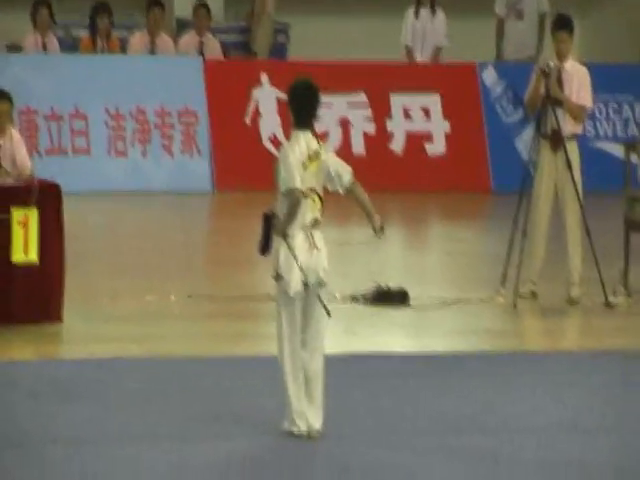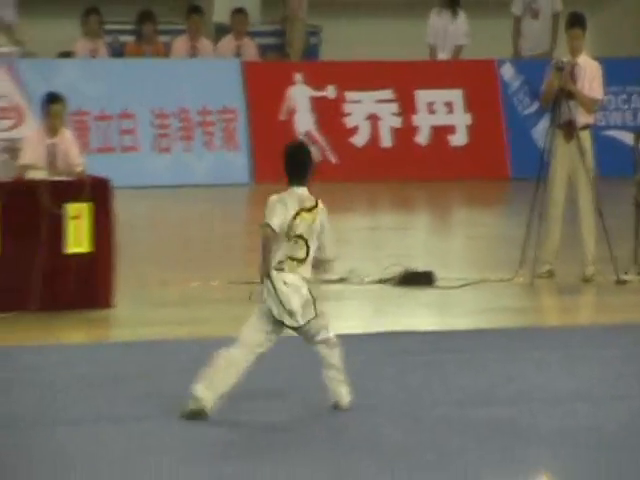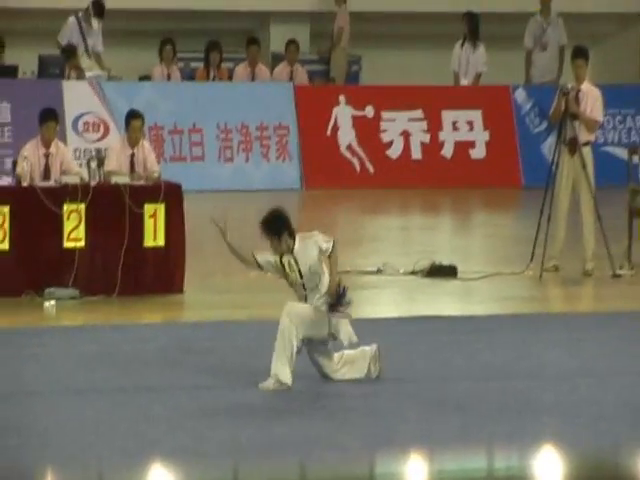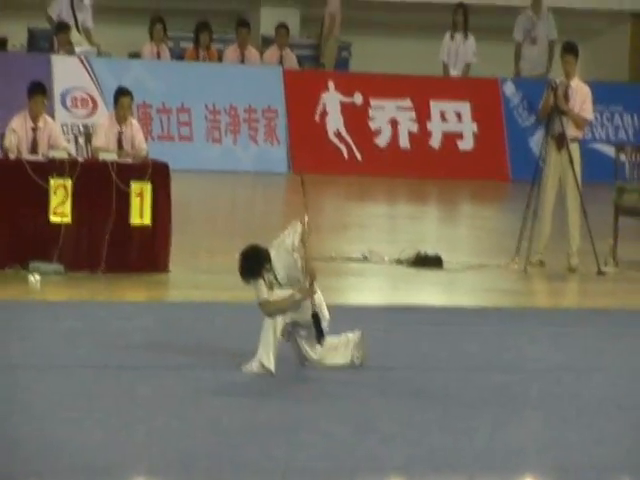
dt=0.7s
person 1, frame 1
left shoulder: (580, 73)
right shoulder: (542, 71)
left elbow: (581, 115)
right elbow: (530, 109)
left wrist: (560, 94)
right wrist: (538, 85)
left hip: (568, 146)
right hip: (545, 145)
left knee: (572, 213)
right knee: (539, 211)
left ankle: (574, 283)
right ankle: (532, 280)
person 1, frame 2
left shoulder: (592, 67)
right shoulder: (558, 65)
left elbow: (592, 105)
right elbow: (545, 101)
left wrist: (573, 87)
right wrist: (553, 80)
left hip: (582, 135)
right hip: (561, 135)
left knee: (586, 198)
right knee: (555, 196)
left ankle: (589, 261)
right ankle: (548, 259)
person 1, frame 3
left shoulder: (594, 93)
right shoulder: (564, 91)
left elbow: (594, 126)
right elbow: (553, 120)
left wrist: (576, 110)
right wrist: (560, 102)
left hip: (584, 151)
right hip: (566, 150)
left knee: (587, 204)
right knee: (560, 202)
left ankle: (588, 259)
right ankle: (554, 256)
person 1, frame 4
left shoulder: (583, 90)
right shoulder: (555, 86)
left elbow: (583, 123)
right elbow: (542, 115)
left wrist: (566, 107)
right wrist: (550, 99)
left hip: (572, 146)
right hip: (553, 144)
left knee: (573, 199)
right knee: (547, 196)
left ankle: (573, 254)
right ankle: (539, 250)
person 2, frame 1
left shoulder: (290, 149)
right shoulder: (321, 152)
left elbow: (295, 195)
right elbow: (351, 182)
left wrist: (281, 226)
right wrist: (373, 217)
left hip: (293, 249)
right hip: (316, 247)
left knee: (292, 342)
right knee: (313, 341)
left ankle: (300, 420)
right ankle: (313, 419)
person 2, frame 2
left shoulder: (278, 201)
right shoulder: (319, 208)
left elbow: (269, 232)
right elbow: (325, 260)
left wrist: (268, 265)
left hip: (278, 289)
right hip: (300, 291)
left knee: (244, 348)
right knee: (327, 341)
right ankle: (342, 395)
person 2, frame 3
left shoulder: (313, 241)
right shoulder: (274, 256)
left elbow: (332, 247)
left wrist: (333, 279)
left hip: (324, 310)
right hip: (308, 313)
right knee: (329, 368)
left ankle: (281, 377)
right ankle: (369, 357)
person 2, frame 4
left shoulder: (283, 246)
right elbow: (267, 308)
right wrist: (298, 296)
left hip: (309, 301)
right hip: (295, 303)
left knee: (276, 298)
right knee: (312, 354)
left ankle: (265, 362)
right ankle: (353, 344)
